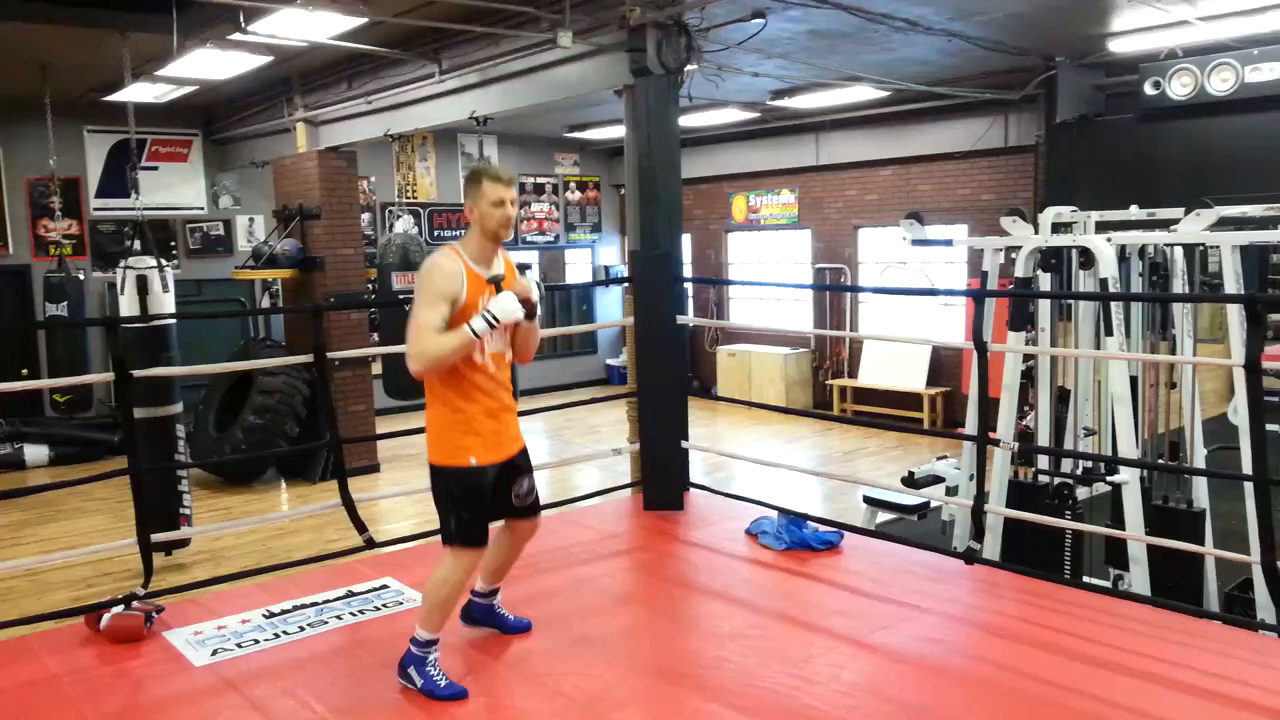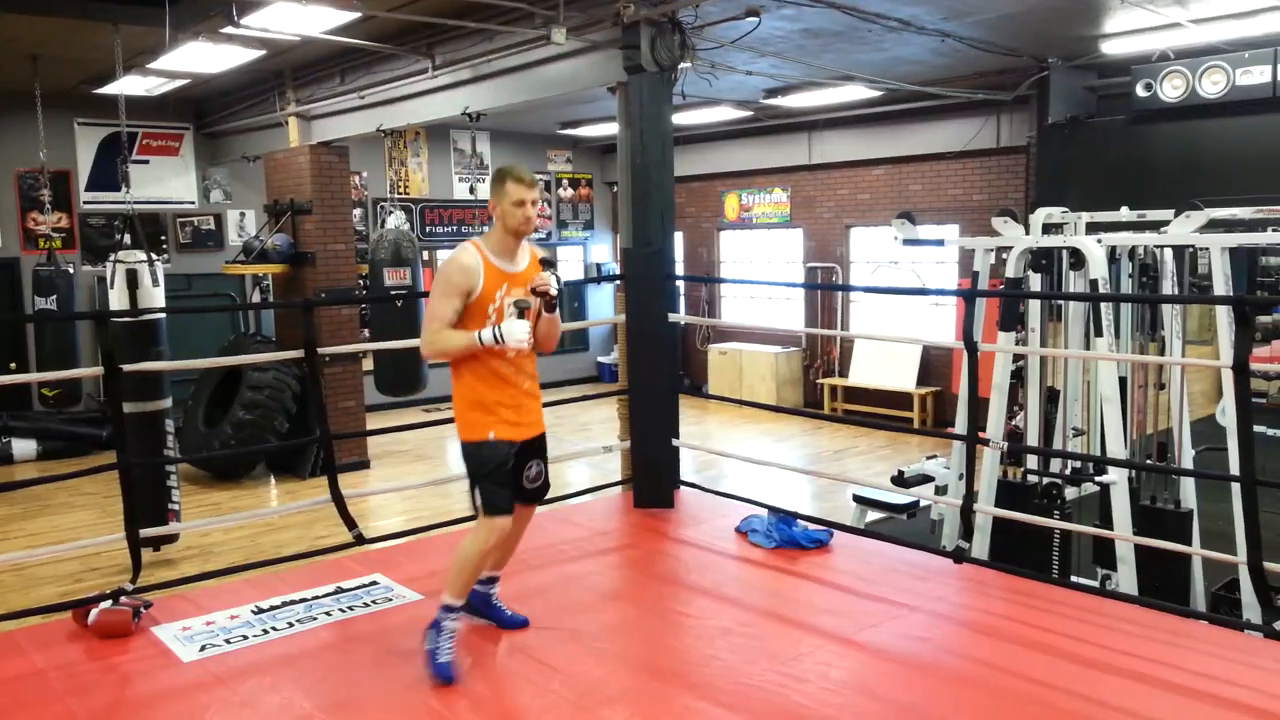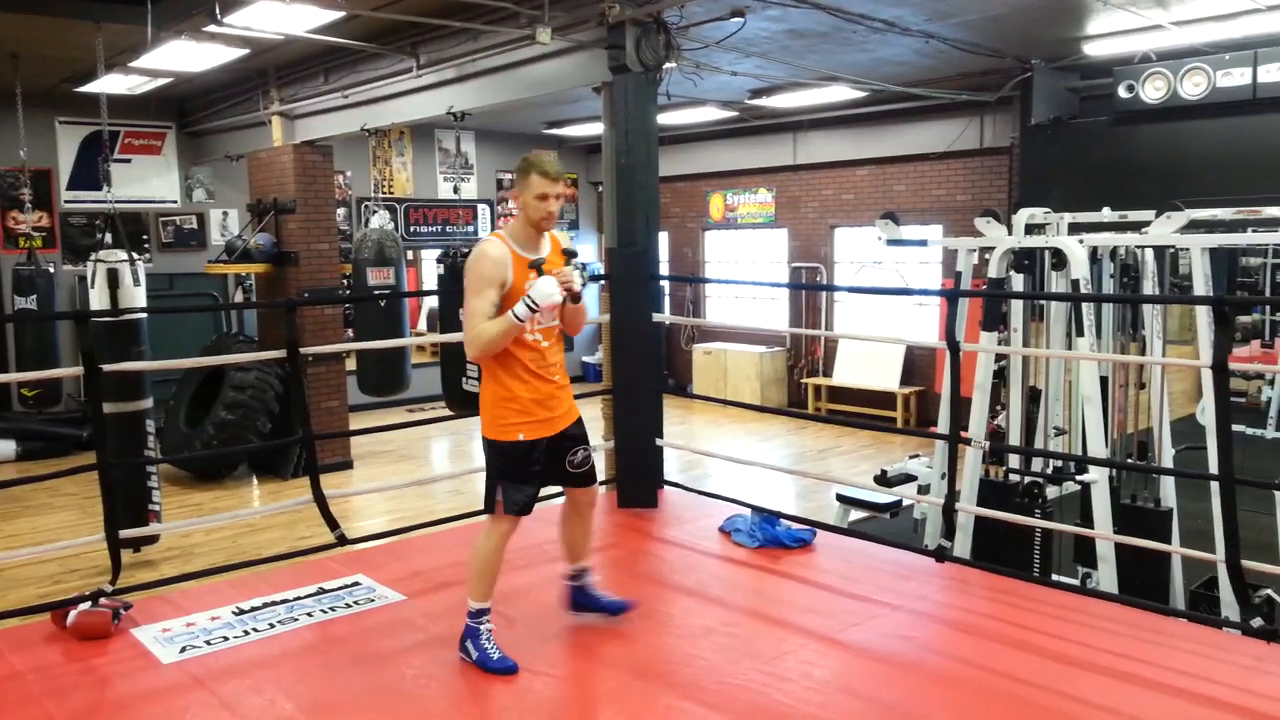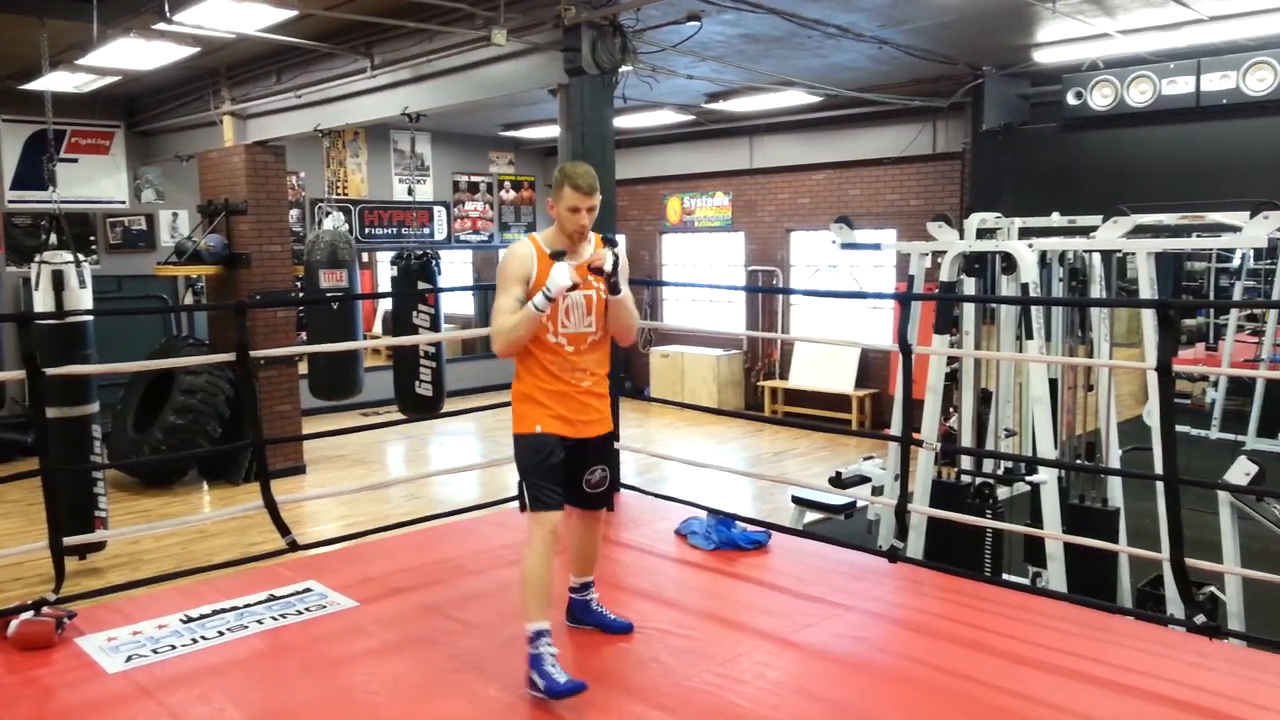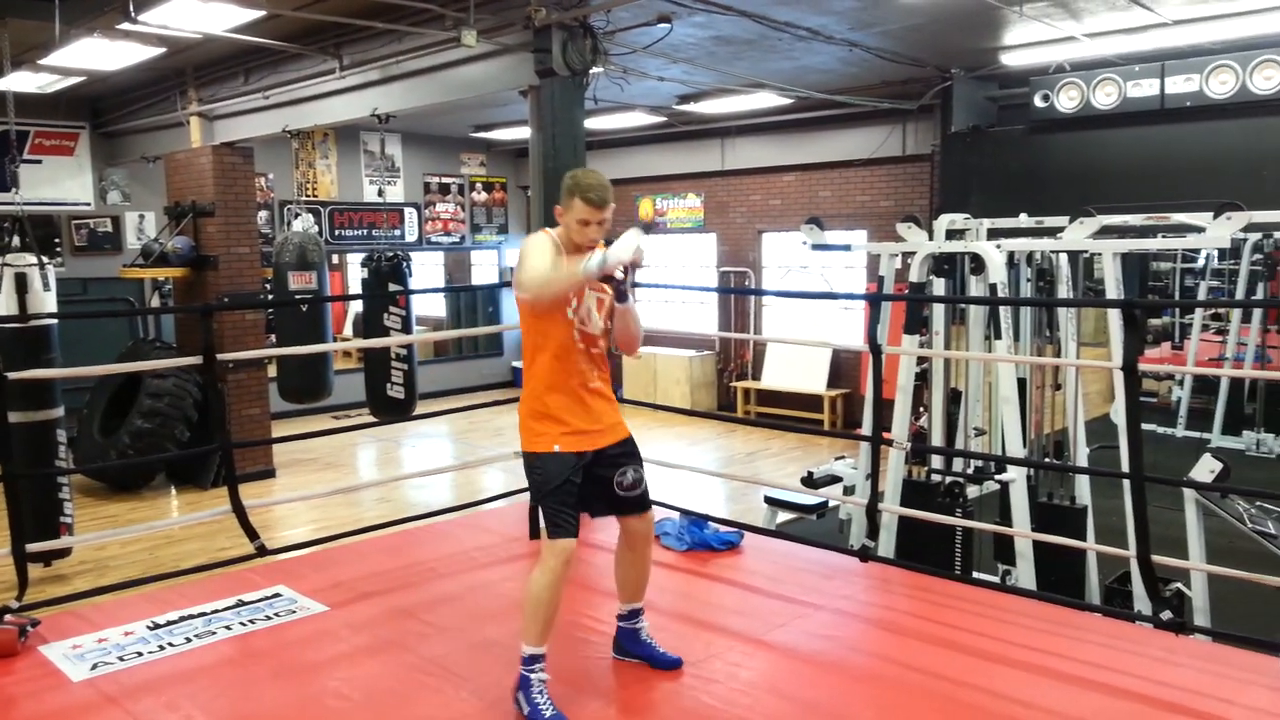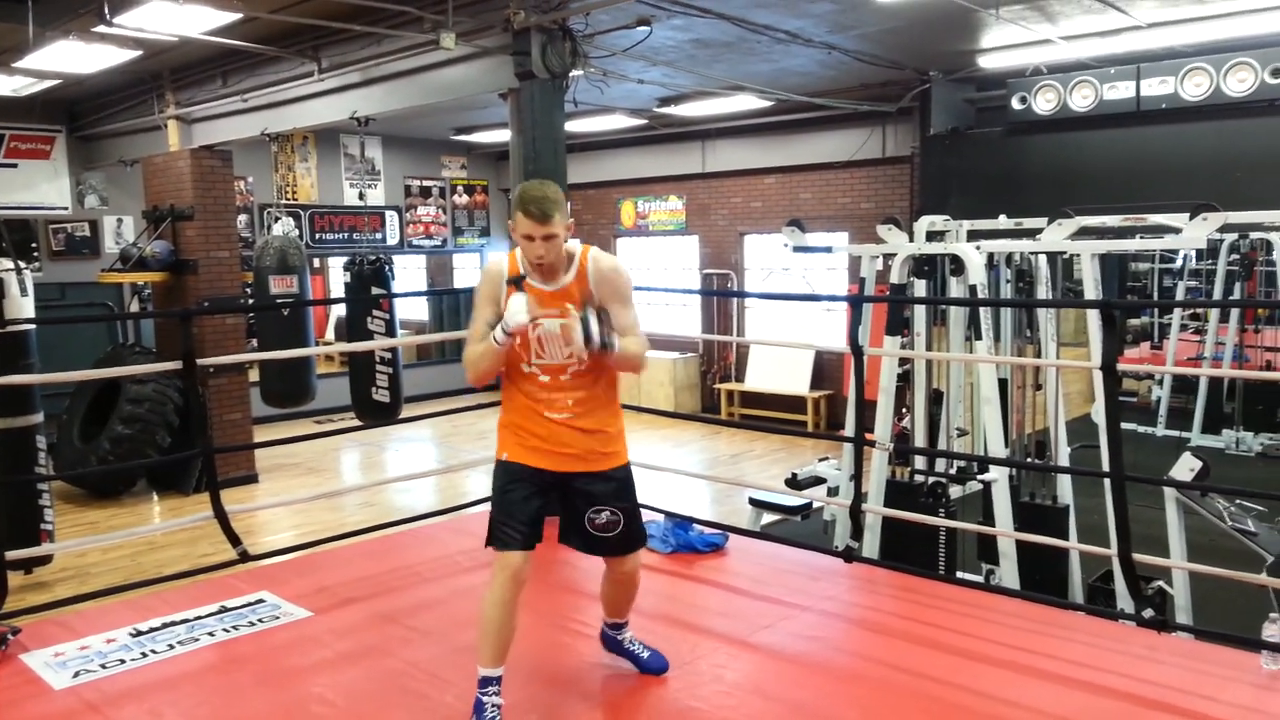
dt=0.5s
person 1, frame 1
left shoulder: (509, 267)
right shoulder: (443, 270)
right elbow: (418, 360)
left wrist: (529, 314)
right wrist: (484, 321)
left hip: (504, 429)
right hip: (460, 440)
left knee: (523, 521)
right knee: (465, 549)
left ankle: (483, 602)
right ankle: (419, 657)
person 1, frame 2
left shoulder: (537, 259)
right shoulder: (464, 264)
left elbow: (548, 344)
right elbow: (430, 343)
left wrist: (550, 302)
right wrist: (493, 336)
left hip: (527, 413)
right hip: (484, 418)
left knee: (522, 512)
right knee: (493, 524)
left ankle: (483, 593)
right ankle: (443, 623)
person 1, frame 3
left shoulder: (558, 246)
right shoulder: (490, 256)
right elbow: (475, 346)
left wrist: (573, 295)
right wrist: (529, 304)
left hip: (558, 404)
right hip: (513, 414)
left knee: (585, 493)
right knee: (503, 520)
left ankle: (580, 587)
right ankle: (475, 627)
person 1, frame 4
left shoulder: (606, 254)
right shoulder: (522, 257)
left elbow: (628, 336)
right elbow: (501, 344)
left wrist: (613, 284)
right wrist: (547, 293)
left hip: (593, 413)
right hip: (540, 415)
left knee: (591, 512)
right knee: (545, 525)
left ankle: (582, 600)
right ankle: (540, 652)
person 1, frame 5
left shoulder: (611, 261)
right shoulder: (540, 246)
left elbow: (628, 344)
right elbow: (533, 288)
left wrist: (622, 288)
right wrist: (605, 258)
left hip: (603, 420)
right hip: (552, 428)
left knee: (639, 523)
right knee: (558, 549)
left ankle: (629, 631)
right ankle: (531, 674)
person 1, frame 6
left shoulder: (605, 270)
right shoulder: (498, 275)
left elbow: (636, 358)
right elbow: (474, 373)
left wrist: (604, 340)
right wrist: (506, 328)
left hip: (599, 447)
right hip: (525, 449)
left knee: (625, 561)
right knee: (510, 567)
left ankle: (616, 633)
